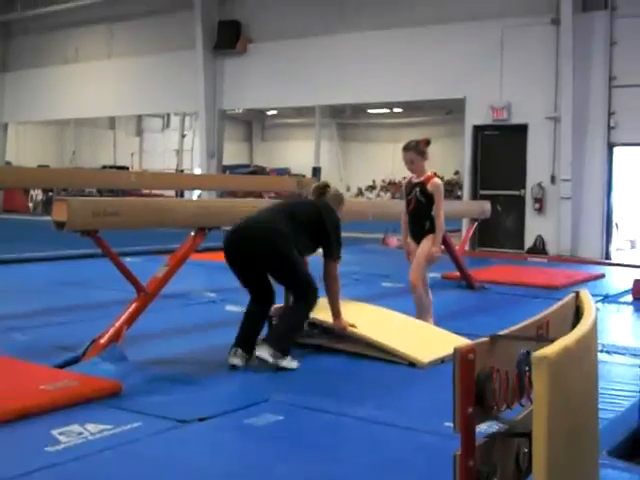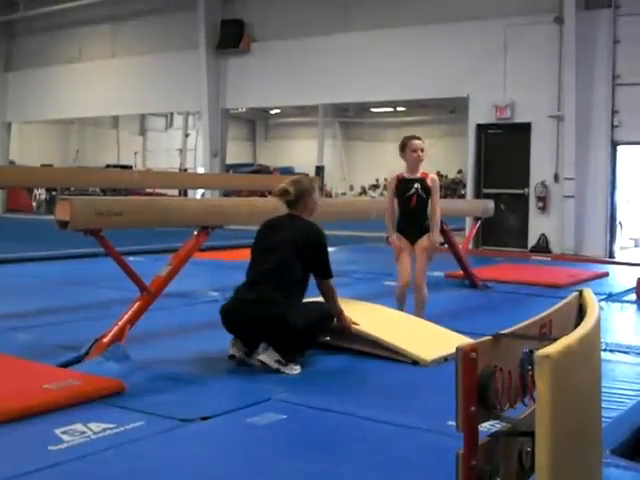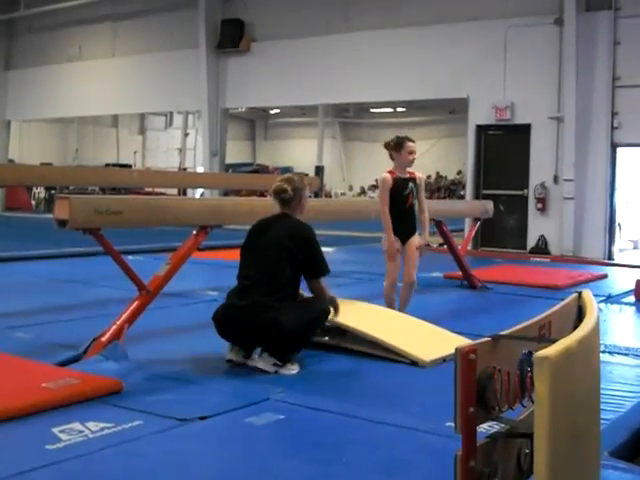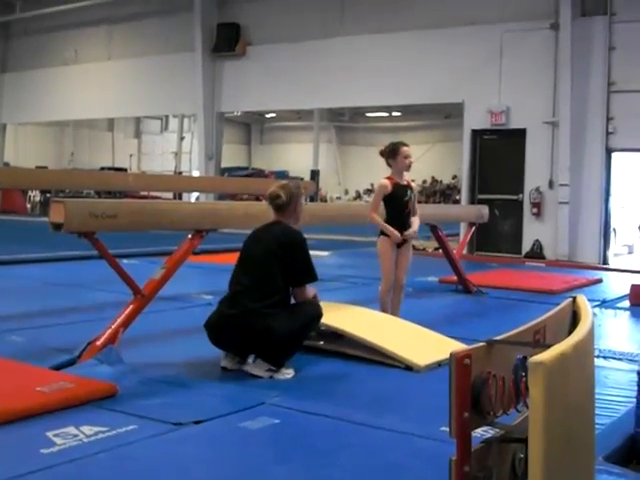
dt=0.5s
person 1, frame 1
left shoulder: (296, 206)
right shoulder: (329, 215)
left elbow: (294, 260)
right elbow: (331, 275)
left wrist: (287, 304)
right wrist: (337, 317)
left hip: (235, 239)
right hip: (265, 242)
left knee: (262, 295)
right knee: (307, 293)
left ankle: (240, 350)
right ankle: (274, 348)
person 1, frame 2
left shoulder: (267, 226)
right shoulder: (313, 232)
right elbow: (325, 285)
right wrist: (340, 316)
right hip: (271, 318)
right knee: (325, 314)
left ankle: (243, 344)
right ankle: (279, 354)
person 1, frame 3
left shoulder: (258, 226)
right shoulder: (302, 231)
right elbow: (316, 287)
left wrist: (294, 293)
right wrist: (331, 299)
right hip: (265, 323)
right knee: (320, 307)
left ankle: (241, 349)
right ankle: (274, 357)
person 1, frame 4
left shoulder: (257, 234)
right shoulder: (293, 237)
right elbow: (300, 296)
right wrist: (311, 294)
right hip: (256, 329)
right knee: (312, 310)
left ankle: (236, 355)
right ankle: (267, 362)
person 2, frame 1
left shoulder: (434, 183)
right shoulder: (407, 184)
left elbow: (439, 216)
left wrist: (437, 245)
right wrist: (404, 240)
left hip: (428, 235)
right hip: (413, 237)
left knee: (414, 281)
right knee: (421, 282)
left ankle: (421, 320)
right ankle: (428, 319)
person 2, frame 2
left shoulder: (431, 179)
right shoulder: (395, 181)
left elbow: (435, 211)
right elbow: (390, 212)
left wrist: (434, 238)
right wrist: (392, 238)
left hip: (423, 234)
right hip: (402, 234)
left knee: (419, 282)
right knee: (404, 281)
person 2, frame 3
left shoulder: (418, 178)
right shoulder: (387, 178)
left elbow: (423, 210)
right elbow: (384, 211)
left wrist: (424, 236)
right wrist: (390, 239)
left hip: (412, 233)
right hip: (394, 233)
left knee: (410, 280)
right knee: (392, 279)
left ankle: (401, 314)
person 2, frame 4
left shoulder: (411, 186)
right shoulder: (385, 184)
left elbow: (415, 214)
right elbow: (372, 213)
left wrist: (414, 228)
right wrist: (390, 231)
left hip: (405, 239)
right hip: (388, 237)
left knee: (400, 283)
right knee: (388, 283)
